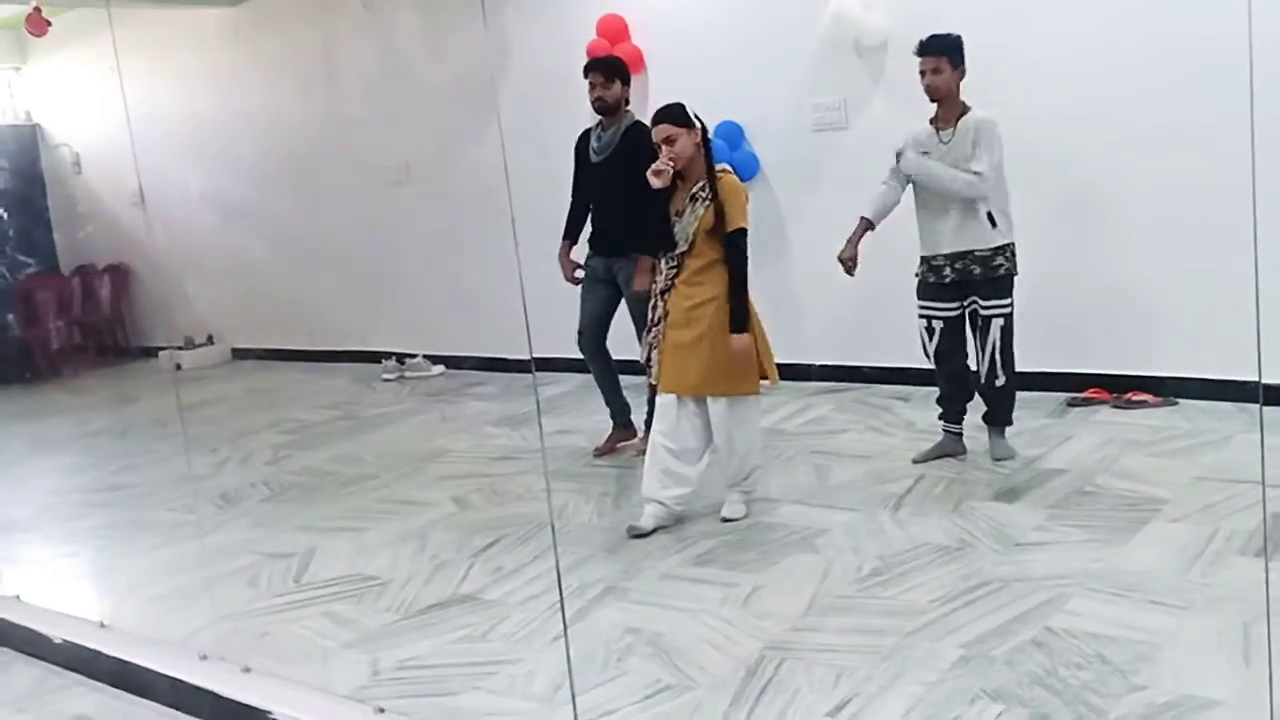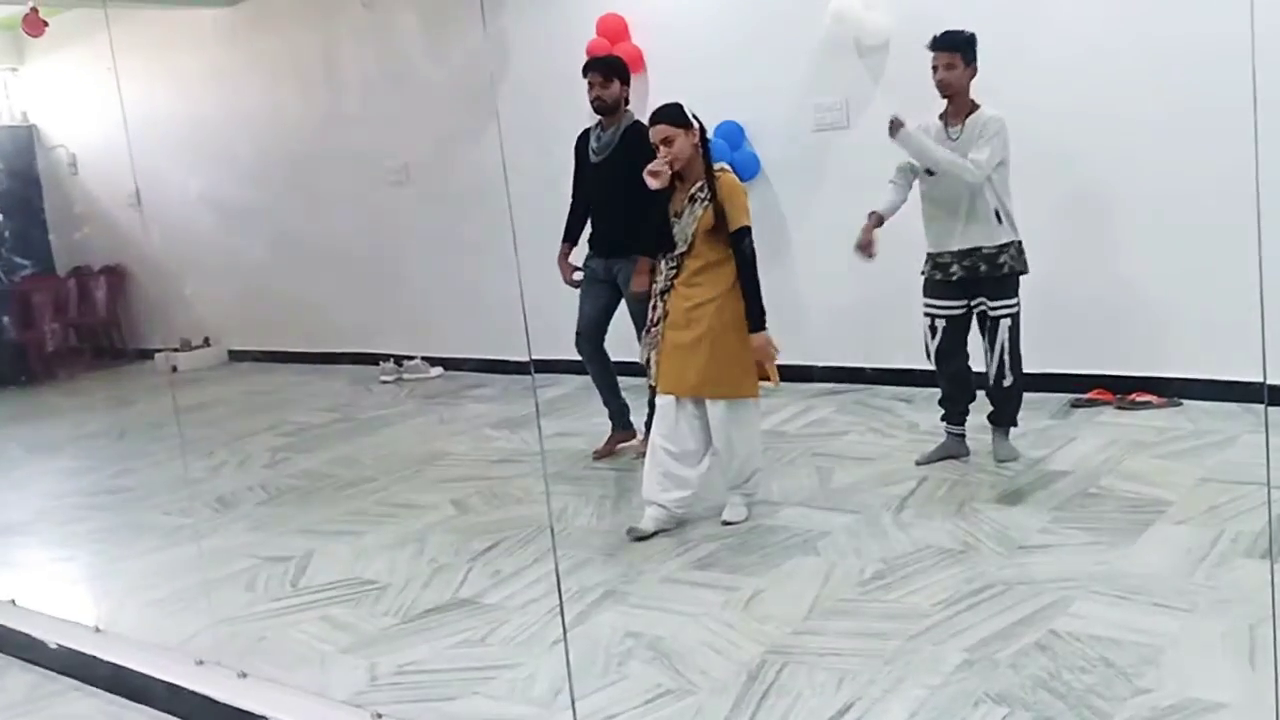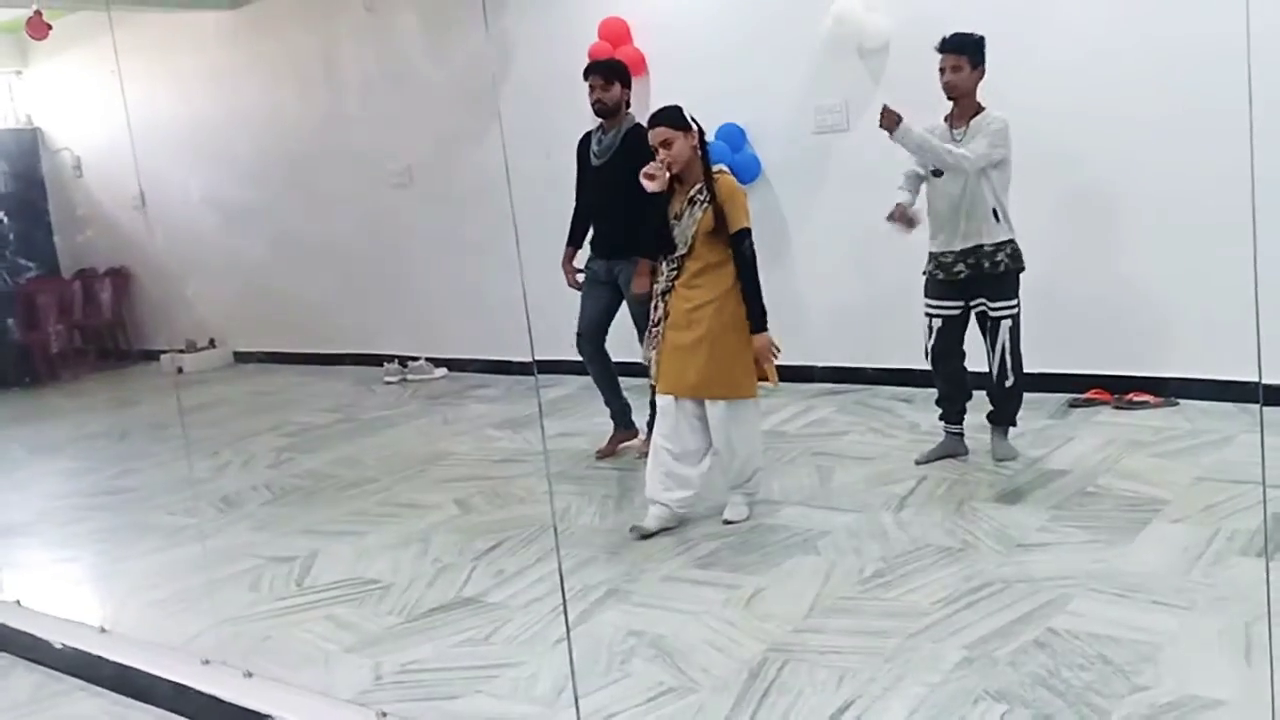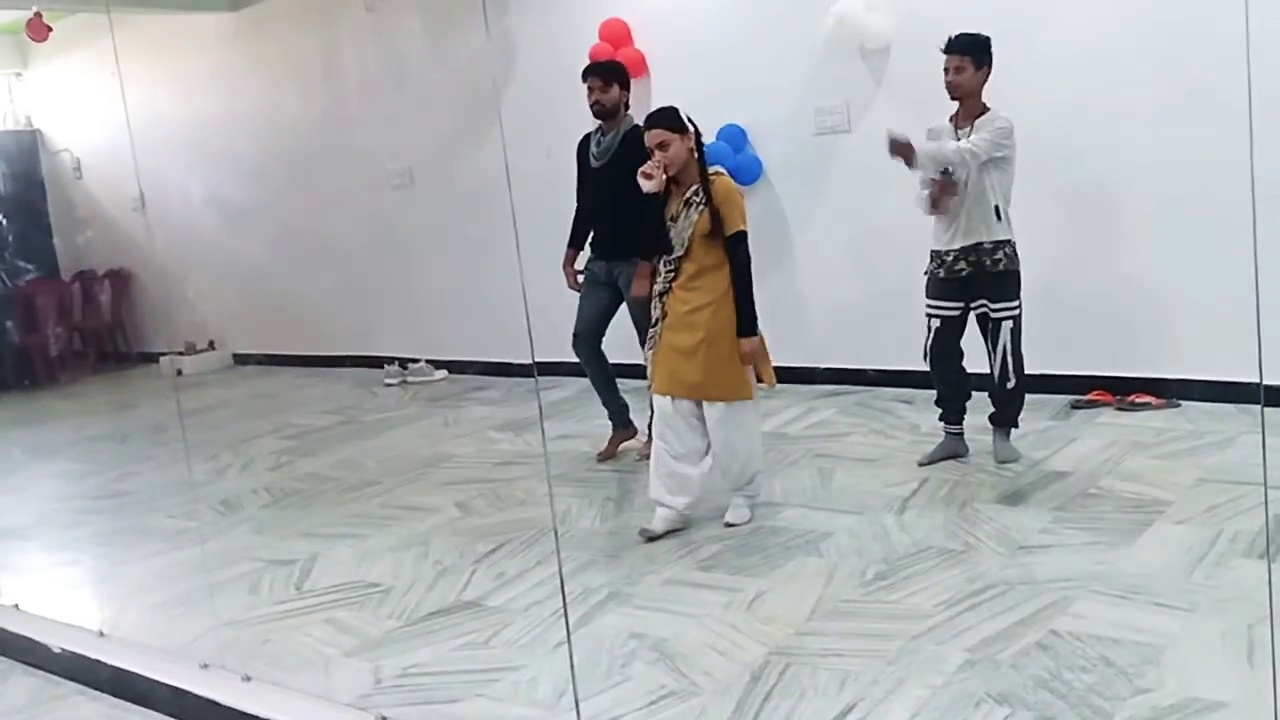
dt=0.1s
person 1, frame 1
left shoulder: (725, 185)
right shoulder: (670, 188)
left elbow: (737, 259)
left wrist: (741, 325)
right wrist: (655, 193)
left hip: (721, 312)
right hip: (678, 314)
left knee: (730, 408)
right knee: (673, 413)
left ankle: (740, 490)
right ankle: (663, 502)
person 1, frame 2
left shoulder: (724, 185)
right shoulder: (669, 189)
left elbow: (745, 257)
left wrist: (756, 324)
right wrist: (653, 194)
left hip: (721, 313)
right hip: (678, 315)
left knee: (730, 409)
right knee: (673, 415)
left ankle: (741, 492)
right ankle: (663, 505)
person 1, frame 3
left shoulder: (723, 187)
right shoulder: (668, 191)
left elbow: (746, 258)
left wrist: (758, 326)
right wrist: (652, 196)
left hip: (721, 314)
right hip: (677, 316)
left knee: (729, 411)
right knee: (675, 413)
left ankle: (742, 492)
right ankle: (667, 503)
person 1, frame 4
left shoulder: (720, 189)
right shoulder: (665, 192)
left elbow: (741, 261)
left wrist: (748, 328)
right wrist: (649, 197)
left hip: (717, 317)
right hip: (675, 318)
left knee: (727, 413)
right knee: (671, 414)
left ankle: (743, 494)
right ankle: (671, 505)
person 2, frame 1
left shoulder: (982, 127)
right shoulder: (918, 138)
left elbow: (977, 185)
right elbow: (892, 187)
left wrist: (916, 165)
right wrist: (857, 234)
left hip: (987, 256)
right hip: (937, 260)
left knee: (994, 350)
right knee: (943, 351)
left ankle: (998, 429)
right ankle: (952, 433)
person 2, frame 2
left shoulder: (990, 124)
right shoulder: (925, 133)
left elbow: (972, 174)
right elbow: (900, 183)
left wrist: (908, 140)
right wrist: (872, 225)
left hip: (993, 254)
right hip: (942, 259)
left knee: (1002, 350)
right knee: (945, 351)
left ankle: (1001, 431)
right ankle: (954, 435)
person 2, frame 3
left shoulder: (994, 127)
right shoulder: (931, 133)
left elbow: (964, 161)
right elbow: (912, 181)
left wrist: (903, 130)
right wrist: (902, 206)
left hip: (993, 255)
right hip: (943, 258)
left knee: (1002, 349)
right knee: (942, 350)
left ankle: (1001, 430)
right ankle: (953, 433)
person 2, frame 4
left shoulder: (999, 126)
right shoulder: (936, 134)
left elbow: (963, 154)
right elbow: (932, 172)
left wrist: (913, 152)
right wrist: (934, 189)
left hip: (992, 255)
right hip: (946, 258)
left knee: (1004, 350)
right knee: (940, 350)
left ankle: (1003, 432)
right ankle: (953, 434)
person 3, frame 1
left shoulder: (642, 139)
right shoulder: (585, 141)
left elbow: (656, 206)
left wrist: (646, 265)
right wrist: (565, 250)
left hip: (635, 259)
right hip: (598, 259)
right knee: (589, 339)
left ankle: (655, 426)
right ankle: (622, 423)
person 3, frame 2
left shoulder: (641, 139)
right shoulder: (585, 141)
left elbow: (655, 207)
left wrist: (644, 266)
right wrist: (565, 252)
left hip: (634, 260)
right hip: (598, 259)
right knee: (587, 340)
left ankle: (655, 428)
right ankle: (621, 424)
person 3, frame 3
left shoulder: (642, 141)
right shoulder: (586, 144)
left elbow: (655, 209)
left wrist: (645, 268)
right wrist: (569, 256)
left hip: (636, 261)
right hip: (600, 261)
right knee: (588, 341)
left ankle: (657, 428)
right ankle: (622, 423)
person 3, frame 4
left shoulder: (640, 143)
right shoulder: (586, 146)
left elbow: (654, 211)
left wrist: (645, 270)
right wrist: (570, 257)
left hip: (636, 263)
right hip: (599, 263)
right knee: (584, 341)
right ankle: (621, 422)
